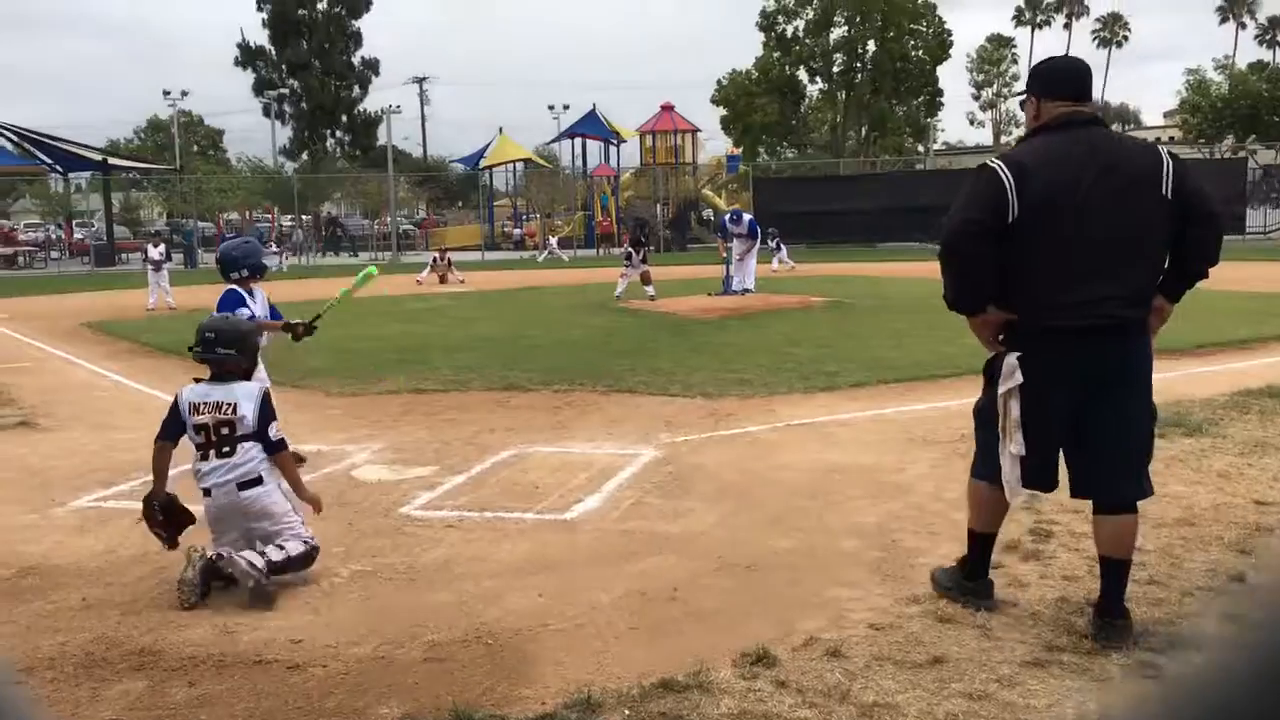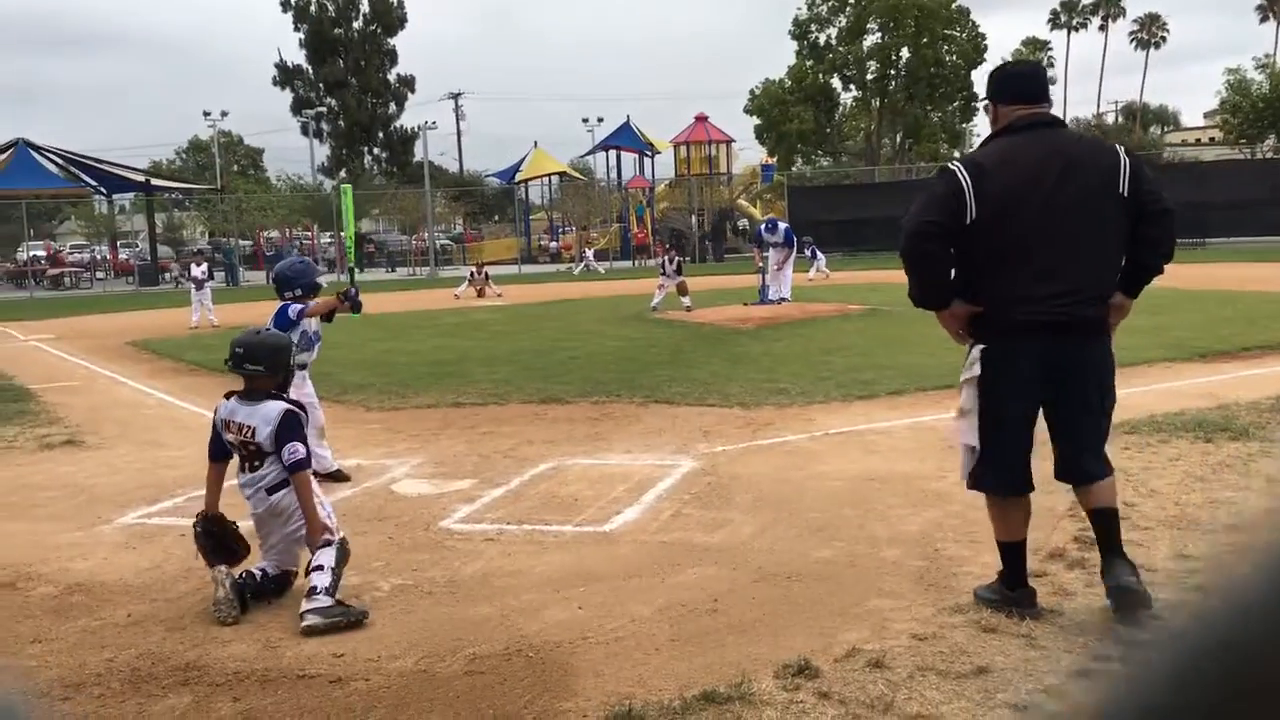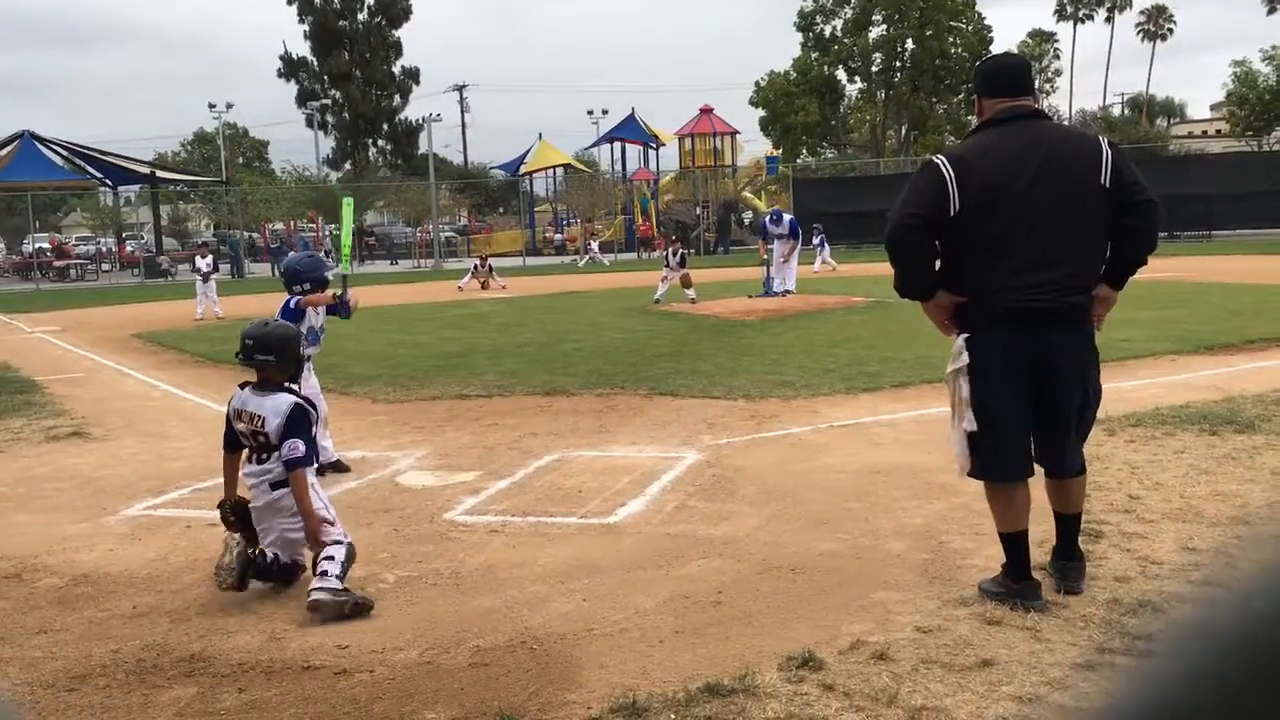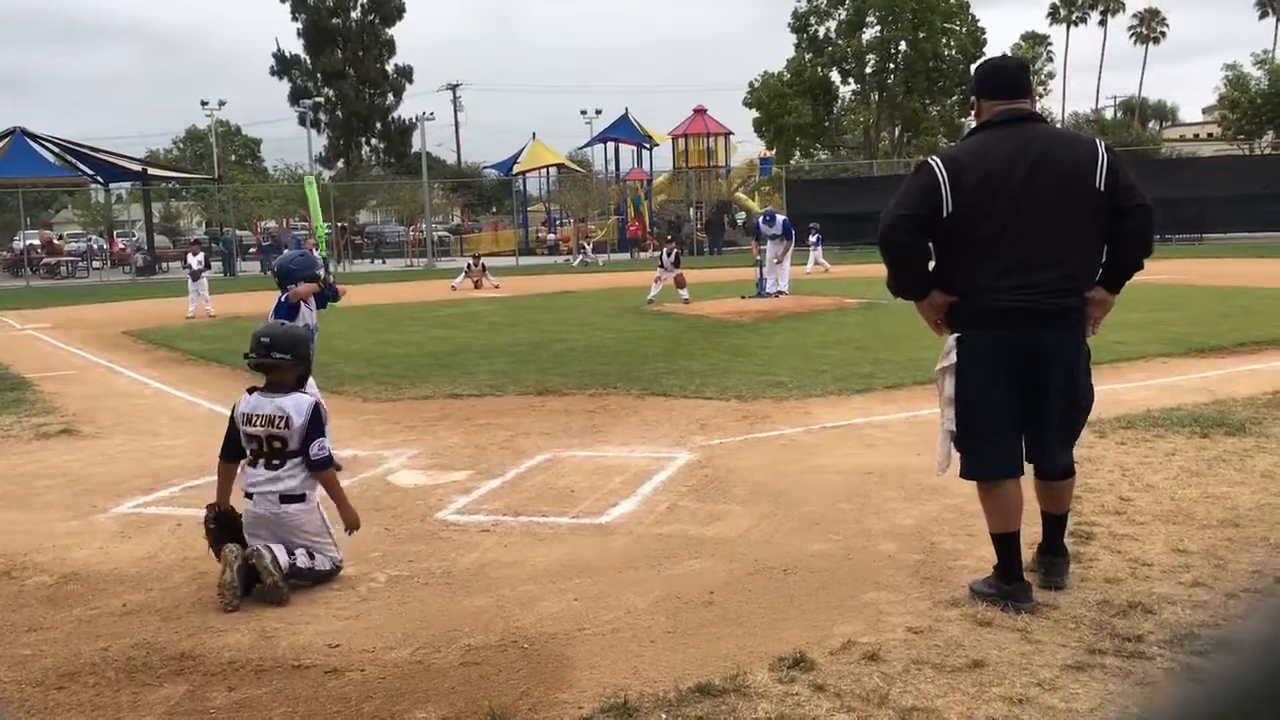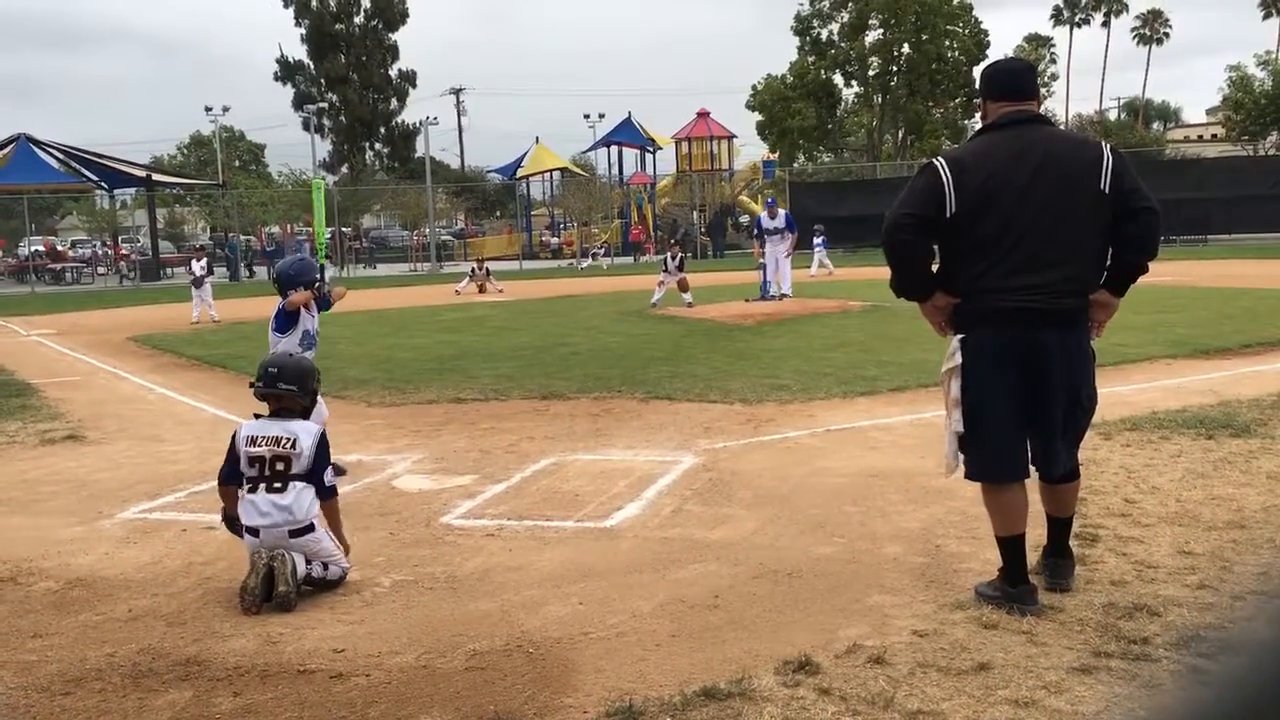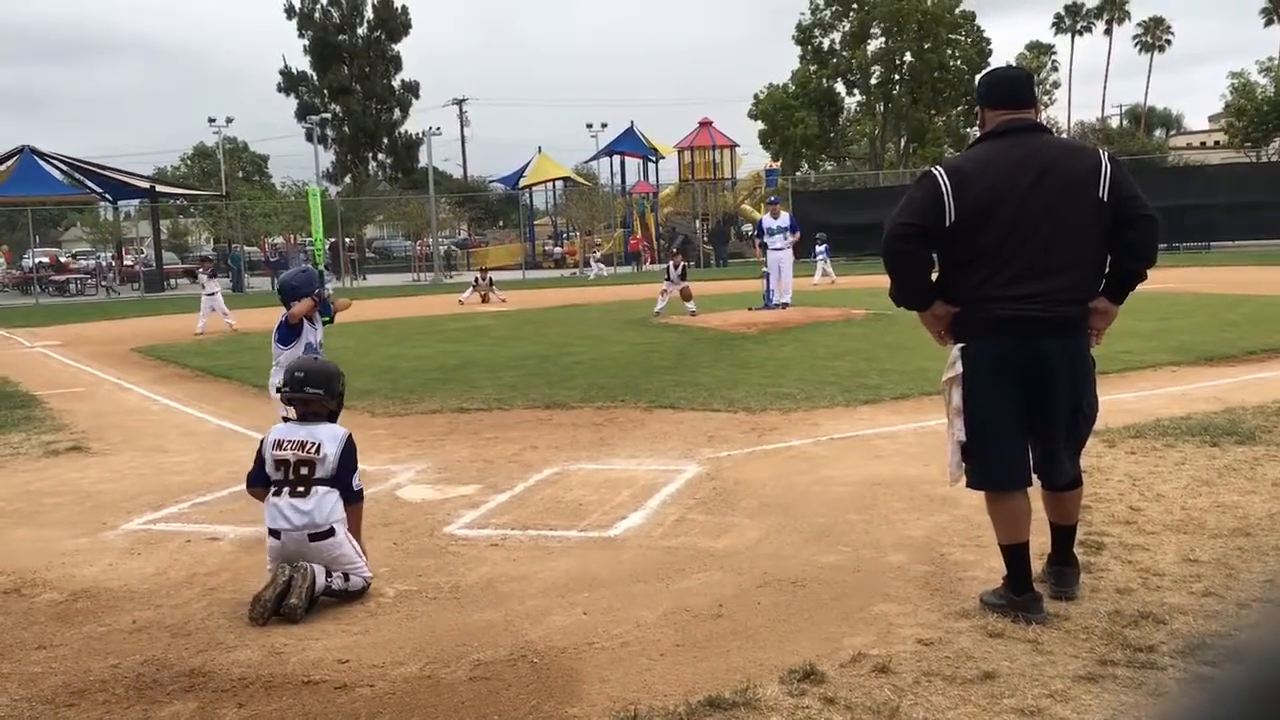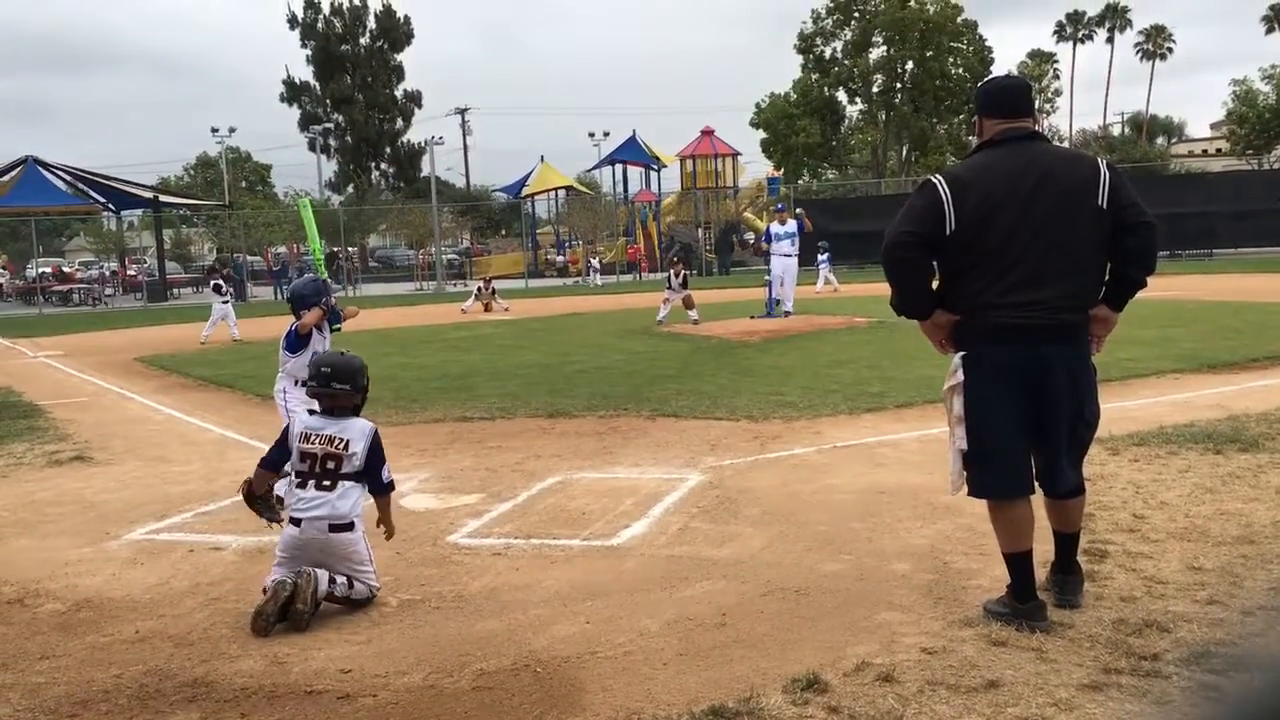
dt=0.5s
person 1, frame 1
left shoulder: (1013, 168)
right shoulder: (1154, 161)
left elbow: (961, 240)
right elbow: (1205, 226)
left wrist: (975, 306)
right wrist: (1165, 293)
left hip: (1036, 346)
right hip: (1124, 345)
left knee: (998, 458)
right knee: (1117, 481)
left ankle: (973, 575)
right ankle: (1112, 610)
person 1, frame 2
left shoulder: (973, 170)
right shoulder: (1110, 159)
left elbow: (920, 238)
right elbow: (1159, 222)
left wrist: (941, 301)
right wrist: (1125, 289)
left hip: (1005, 342)
right hip: (1086, 338)
left knee: (1000, 465)
right knee: (1088, 456)
left ankle: (1015, 586)
right ankle: (1116, 563)
person 1, frame 3
left shoulder: (956, 164)
right shoulder: (1094, 151)
left elbow: (904, 232)
right elbow: (1143, 213)
left wrist: (927, 293)
right wrist: (1111, 281)
left hip: (992, 332)
right hip: (1070, 327)
left knee: (1001, 456)
right knee: (1064, 449)
left ankle: (1019, 578)
right ankle: (1069, 560)
person 1, frame 4
left shoulder: (951, 165)
right shoulder: (1090, 154)
left elbow: (897, 231)
right elbow: (1138, 218)
left wrist: (922, 292)
right wrist: (1108, 285)
left hip: (984, 332)
right hip: (1062, 328)
left knee: (994, 456)
right knee: (1055, 450)
left ankle: (1010, 579)
right ankle: (1053, 556)
person 1, frame 5
left shoulder: (955, 166)
right shoulder: (1095, 156)
left elbow: (900, 230)
right elbow: (1143, 220)
left wrist: (926, 292)
right wrist: (1112, 287)
left hip: (987, 333)
right hip: (1066, 328)
left knee: (999, 460)
right knee: (1059, 452)
left ankle: (1015, 582)
right ankle: (1058, 558)
person 1, frame 6
left shoulder: (954, 175)
right shoulder: (1093, 164)
left elbow: (900, 240)
right elbow: (1142, 227)
left wrist: (925, 302)
right wrist: (1111, 295)
left hip: (987, 342)
right hip: (1066, 337)
left knee: (1001, 469)
right knee: (1062, 460)
left ankle: (1020, 590)
right ankle: (1063, 566)
person 1, frame 7
left shoulder: (953, 184)
right shoulder: (1092, 172)
left elbow: (900, 249)
right elbow: (1141, 234)
left wrist: (925, 310)
right wrist: (1111, 302)
left hip: (989, 350)
right hip: (1067, 344)
left knee: (1004, 478)
right knee: (1064, 468)
left ankle: (1024, 598)
right ankle: (1067, 573)
person 2, frame 1
left shoulder: (186, 396)
right shoulder: (255, 393)
left elbow: (163, 444)
right elbow: (277, 449)
left wrist: (158, 491)
right wrist: (301, 490)
left hip: (214, 496)
right hip: (256, 488)
left knee: (234, 554)
right knee: (303, 546)
left ankle: (206, 567)
right ankle: (257, 565)
person 2, frame 2
left shoulder: (225, 409)
right shoulder: (283, 413)
left elbow: (216, 463)
right elbow: (298, 469)
left wrist: (210, 513)
right wrist: (313, 518)
left hip: (258, 501)
right hip: (288, 492)
left knee: (279, 570)
right knee: (330, 545)
left ankle: (237, 583)
right ankle: (318, 606)
person 2, frame 3
left shoulder: (237, 399)
right shoulder: (292, 407)
left elbow: (231, 453)
right elbow: (295, 466)
left wrist: (229, 498)
right wrist: (308, 514)
left hip: (260, 498)
right hip: (290, 492)
left knee: (286, 566)
right knee: (336, 543)
left ankle: (246, 557)
right ankle: (326, 587)
person 2, frame 4
left shoulder: (243, 405)
right shoulder: (307, 406)
left elbow: (228, 459)
right elbow: (321, 466)
left wrist: (222, 506)
right wrist: (345, 507)
left hip: (255, 506)
right hip: (295, 505)
left knee: (270, 562)
right knee: (329, 563)
left ankle: (244, 564)
right ankle: (278, 560)
person 2, frame 5
left shoulder: (244, 431)
right shoulder: (312, 433)
left elbow: (226, 485)
right elbow: (327, 493)
left wrist: (236, 515)
right wrist: (338, 533)
left hip: (255, 534)
right hip: (299, 531)
left knee: (264, 554)
right knee: (338, 570)
left ankle: (265, 572)
right ankle: (295, 568)
person 2, frame 6
left shoulder: (273, 435)
right shoulder: (339, 437)
left elbow: (255, 487)
right elbow: (352, 497)
right wrist: (356, 539)
left hip: (278, 537)
right hip: (322, 535)
left knee: (282, 569)
right knee: (360, 580)
left ankle: (283, 583)
right ankle: (315, 579)
person 2, frame 7
left shoulder: (297, 426)
right shoulder: (365, 431)
left elbow: (266, 471)
right elbow: (381, 487)
left wrist: (256, 494)
right wrist: (385, 518)
left hip: (298, 527)
right hip: (342, 530)
left knee: (276, 579)
right knee: (366, 589)
left ankle: (281, 590)
right ankle: (318, 583)
person 3, frame 1
left shoulder: (259, 294)
right shoulder: (232, 296)
left elbow: (276, 319)
right elbow: (252, 322)
left wrist: (294, 326)
right wrist: (286, 327)
person 3, frame 2
left shoulder: (311, 306)
right shoulder: (286, 310)
left elbow: (335, 309)
right elbow: (310, 312)
left wrist: (350, 302)
right wrist: (341, 297)
left hip: (301, 376)
left knee: (316, 421)
left ankle: (324, 466)
person 3, frame 3
left shoulder: (321, 301)
right shoulder: (292, 305)
left elbow: (350, 301)
right elbow: (309, 301)
left wrist: (346, 304)
right wrist: (336, 299)
left hip: (305, 367)
left knee: (320, 412)
left ankle: (325, 456)
person 3, frame 4
left shoulder: (311, 299)
right shoulder: (286, 302)
left elbow: (340, 291)
right elbow: (297, 292)
left wrist: (331, 288)
right wrist: (322, 285)
person 3, frame 5
left shoulder: (312, 303)
right shoulder: (287, 310)
left elbow: (341, 291)
right elbow: (293, 300)
left wrist: (325, 294)
right wrist: (315, 292)
left knee: (319, 417)
person 3, frame 6
left shoulder: (317, 316)
right shoulder: (288, 323)
left elbow: (345, 302)
right elbow: (296, 312)
left wrist: (326, 302)
right wrist: (316, 297)
person 3, frame 7
left shoulder: (325, 323)
right shoulder: (297, 331)
left elbow: (354, 311)
right elbow: (305, 323)
left wrist: (335, 311)
right wrist: (324, 306)
left hip: (309, 391)
right hip: (291, 391)
right ankle: (283, 494)
